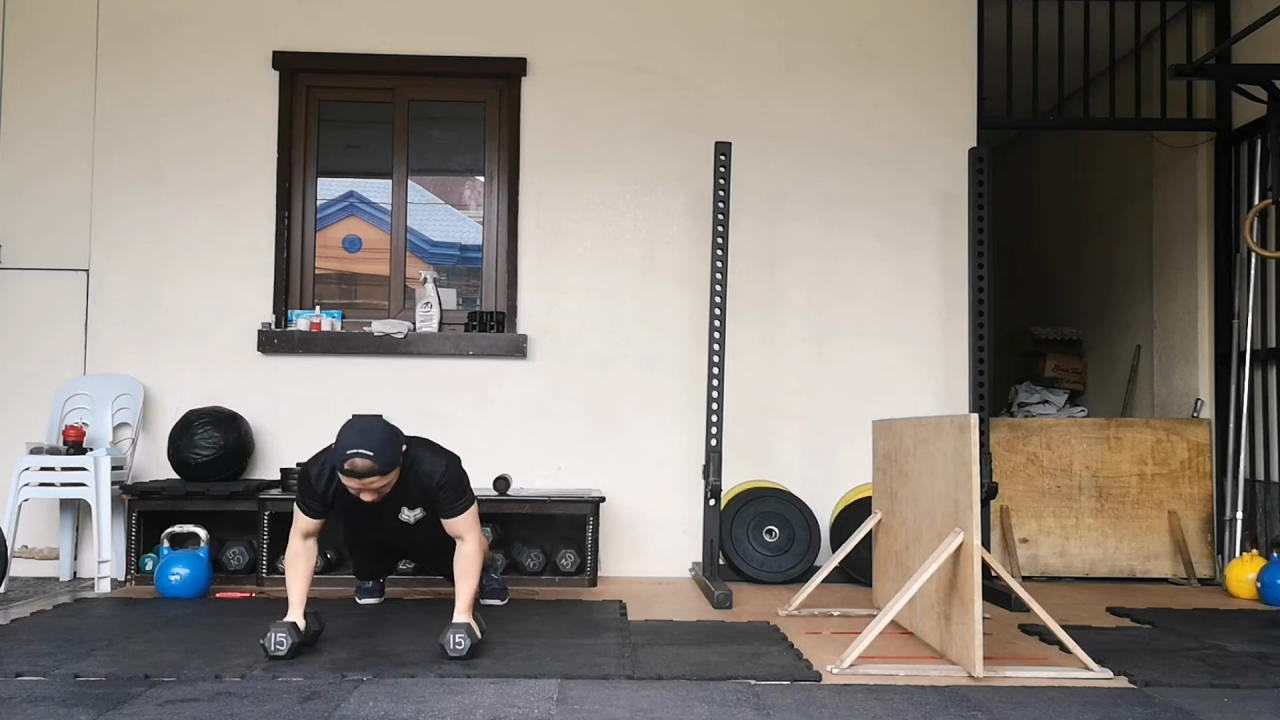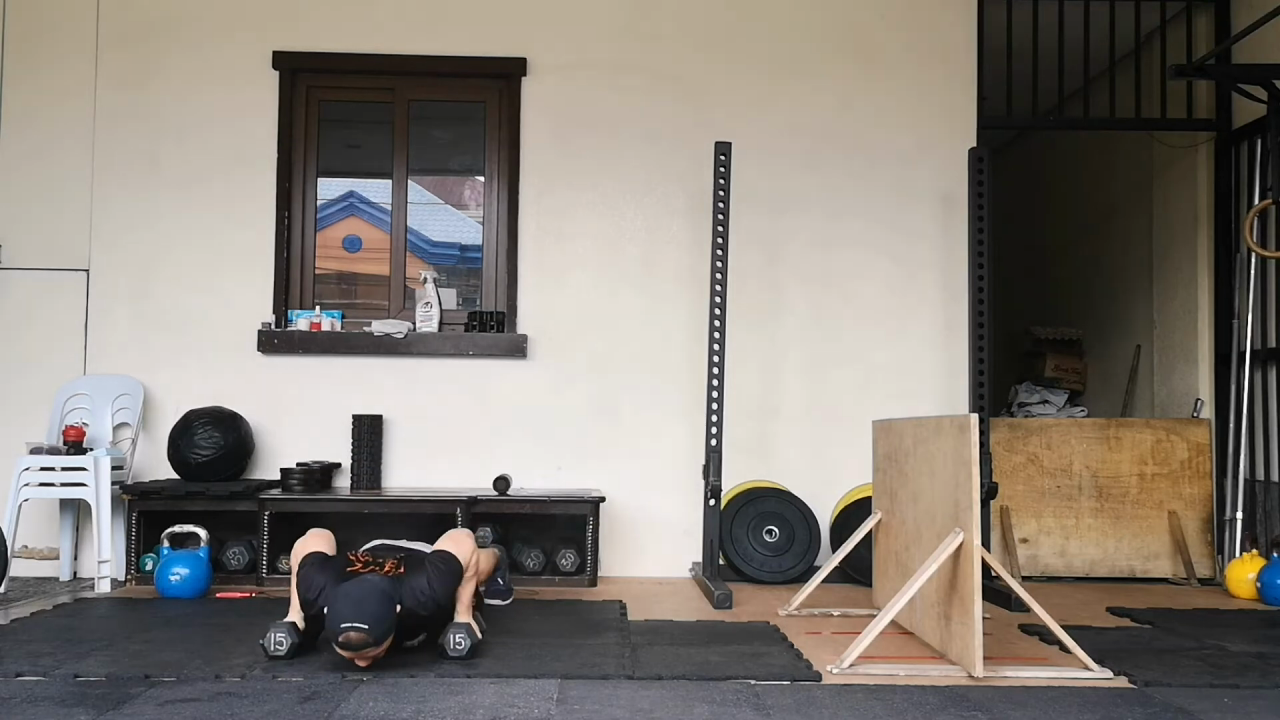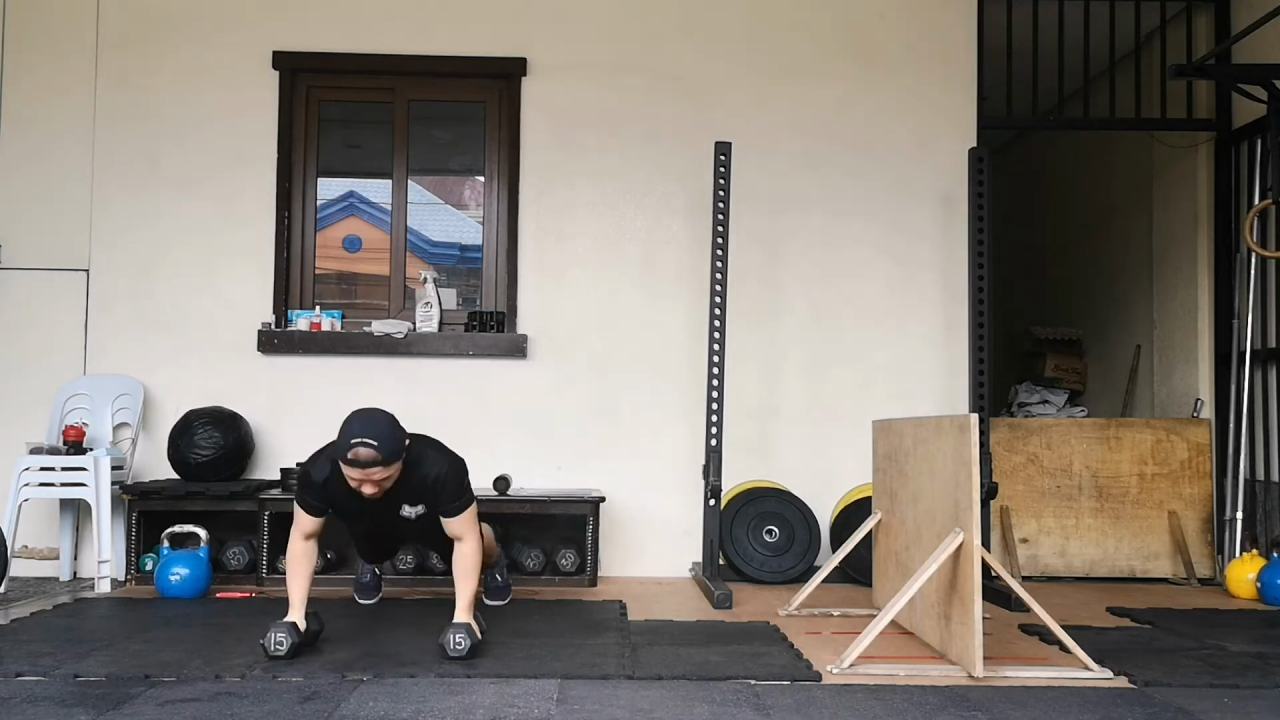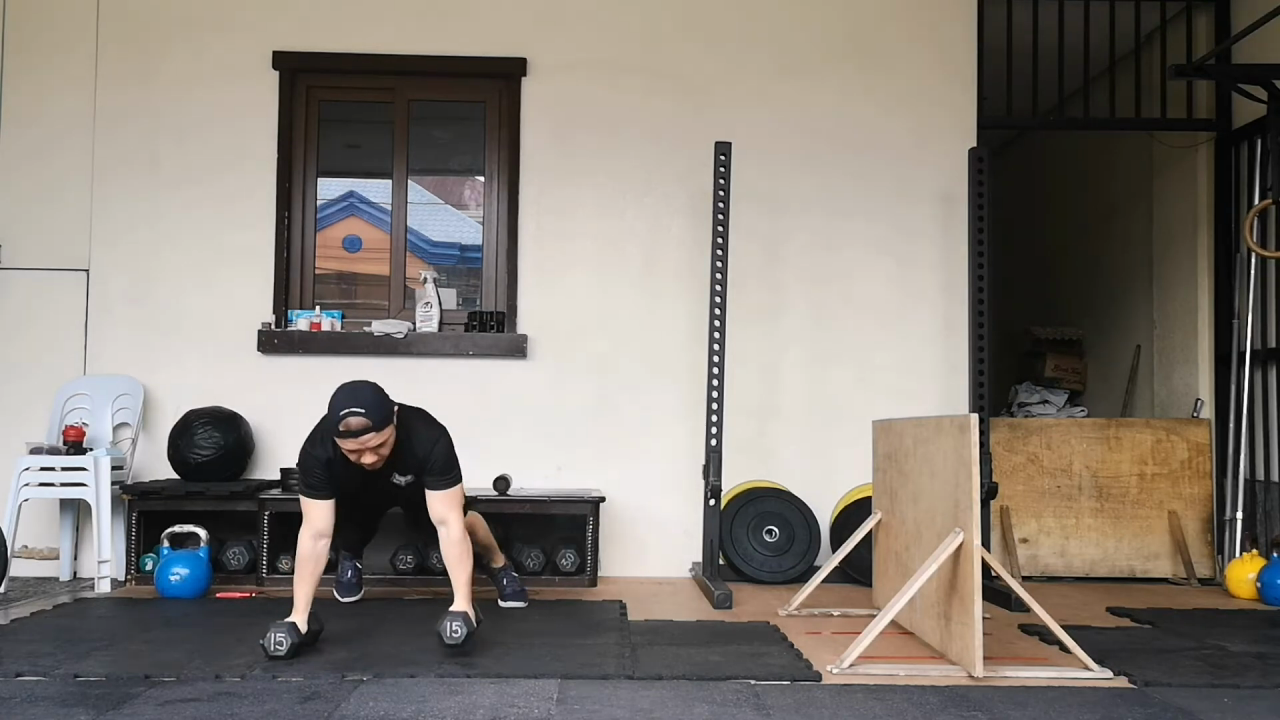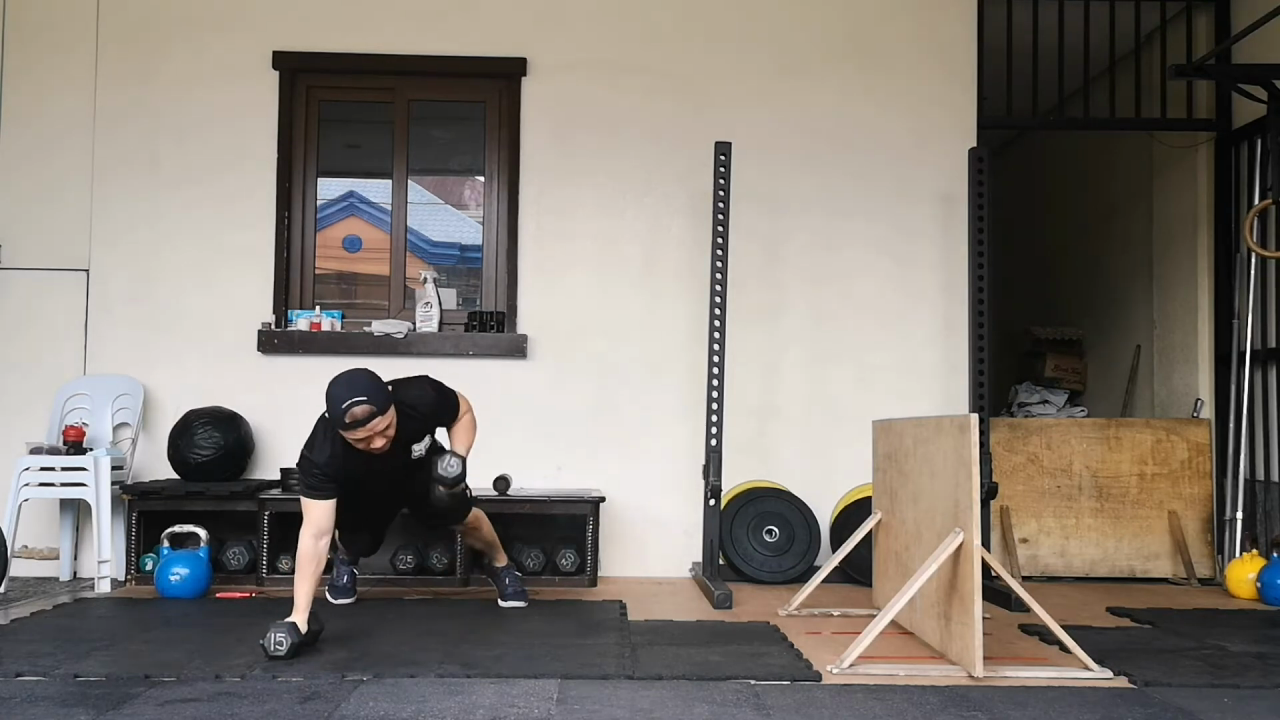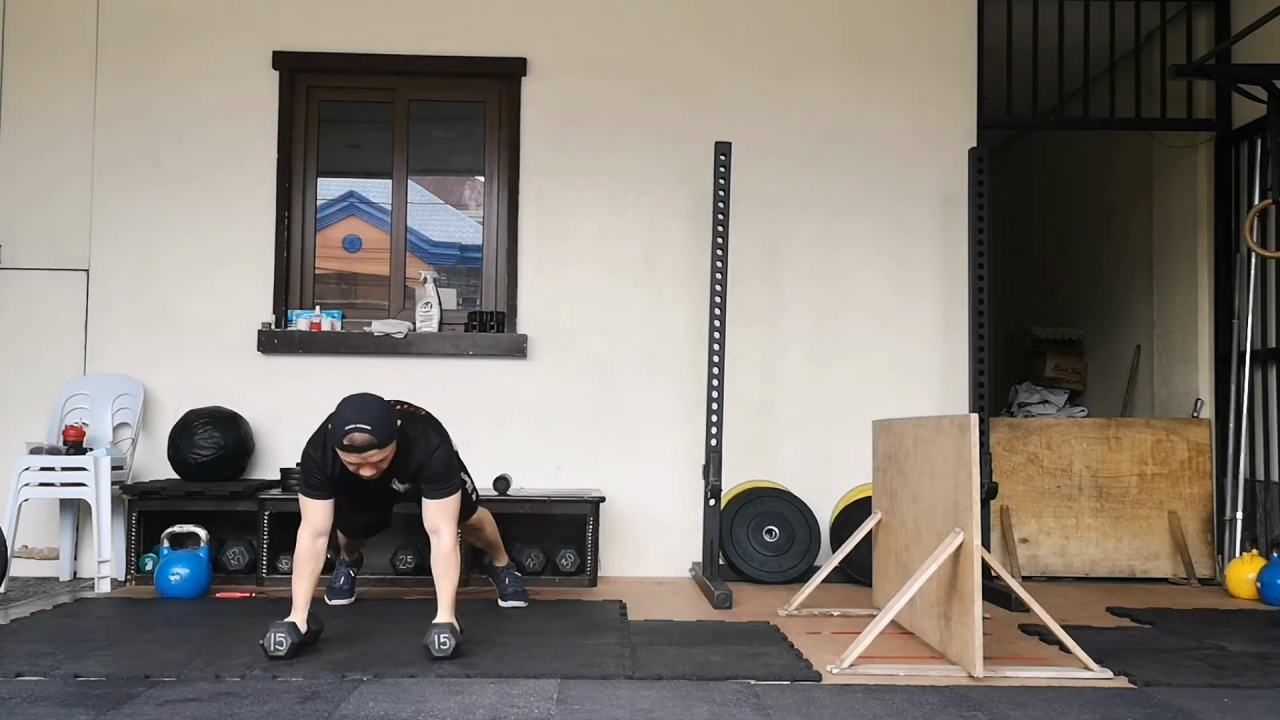
dt=0.5s
person 1, frame 1
left shoulder: (436, 469)
right shoulder: (319, 473)
left elbow: (467, 538)
right elbow: (304, 538)
left wrist: (463, 612)
right wrist: (295, 610)
left hip: (430, 534)
left ankle: (486, 572)
person 1, frame 2
left shoulder: (428, 595)
right shoulder: (317, 595)
left elbow: (463, 539)
right elbow: (316, 537)
left wrist: (464, 615)
right wrist: (295, 613)
left ankle: (495, 558)
person 1, frame 3
left shoulder: (439, 467)
right shoulder: (319, 472)
left elbow: (465, 537)
right elbow: (304, 537)
left wrist: (464, 614)
right wrist: (296, 613)
left hip: (433, 517)
left ankle: (493, 566)
right ankle: (373, 565)
person 1, frame 4
left shoulder: (427, 437)
right shoulder: (318, 451)
left elbow: (448, 524)
right elbow: (316, 535)
left wrist: (462, 603)
right wrist: (299, 616)
left hip: (417, 483)
left ankle: (498, 566)
right ankle: (350, 557)
person 1, frame 5
left shoulder: (422, 397)
right shoulder: (319, 454)
left elbow: (464, 412)
right elbow: (316, 535)
left wrist: (456, 462)
right wrist: (299, 616)
left hip: (424, 473)
left knee: (465, 518)
left ankle: (501, 566)
right ankle: (345, 560)
person 1, frame 6
left shoulder: (430, 446)
right shoulder: (319, 452)
left elbow: (441, 534)
right elbow: (314, 534)
left wrist: (445, 615)
right wrist: (298, 615)
left hip: (421, 472)
left knee: (468, 518)
left ankle: (501, 565)
right ankle: (348, 562)
